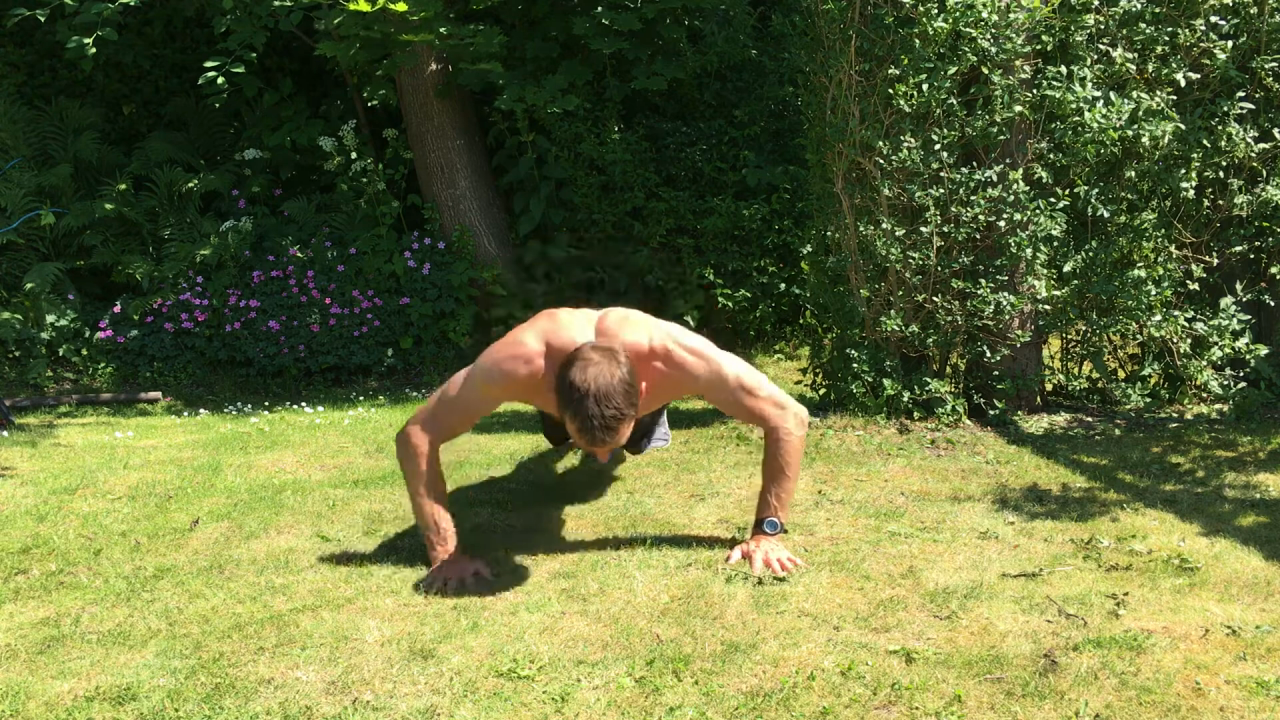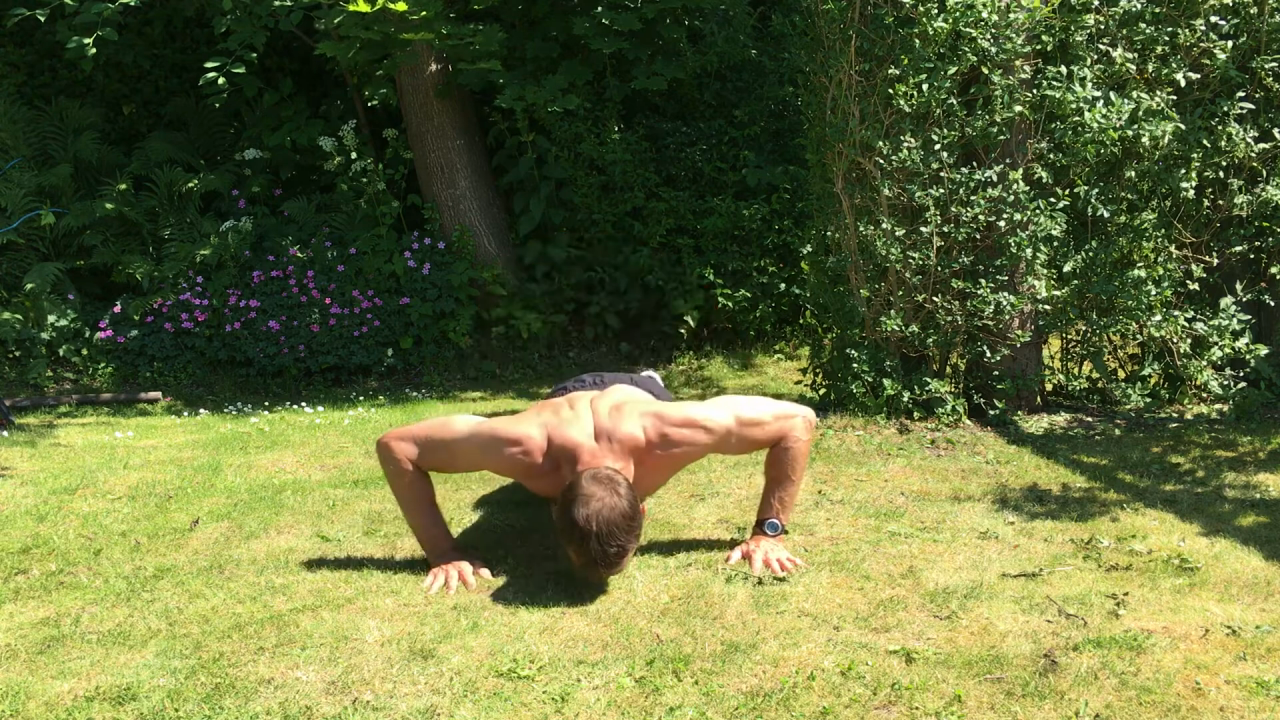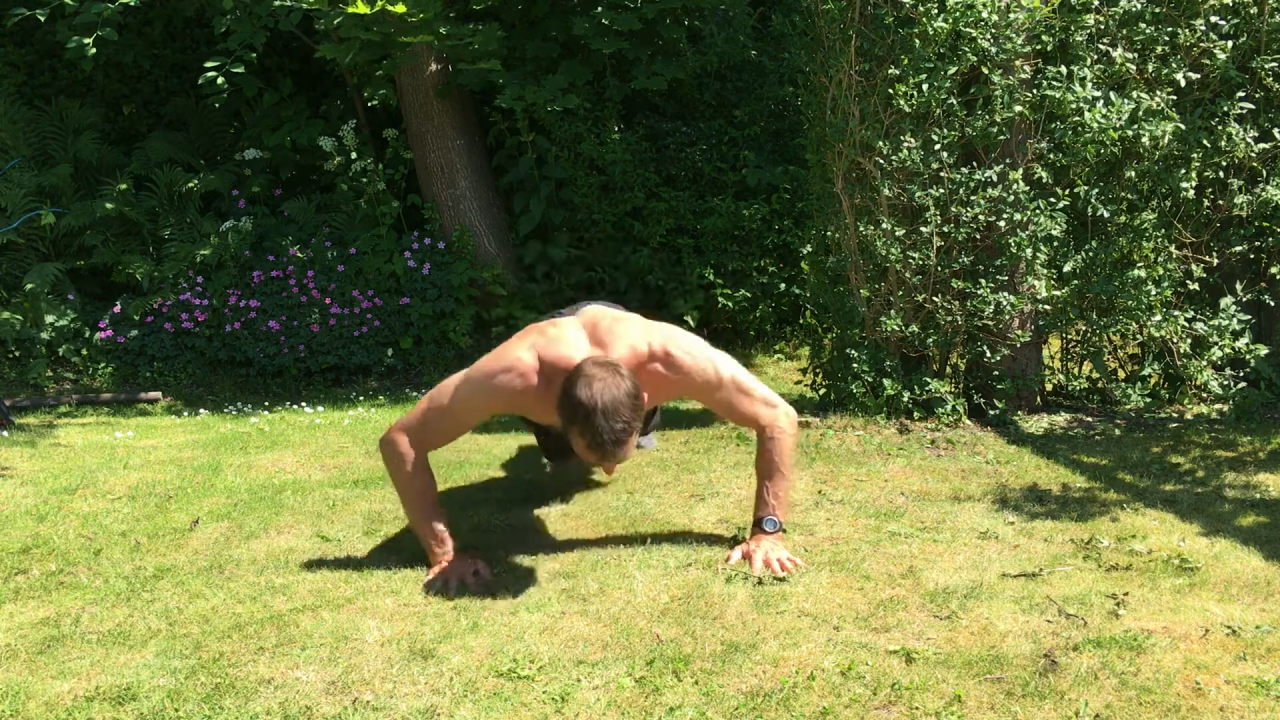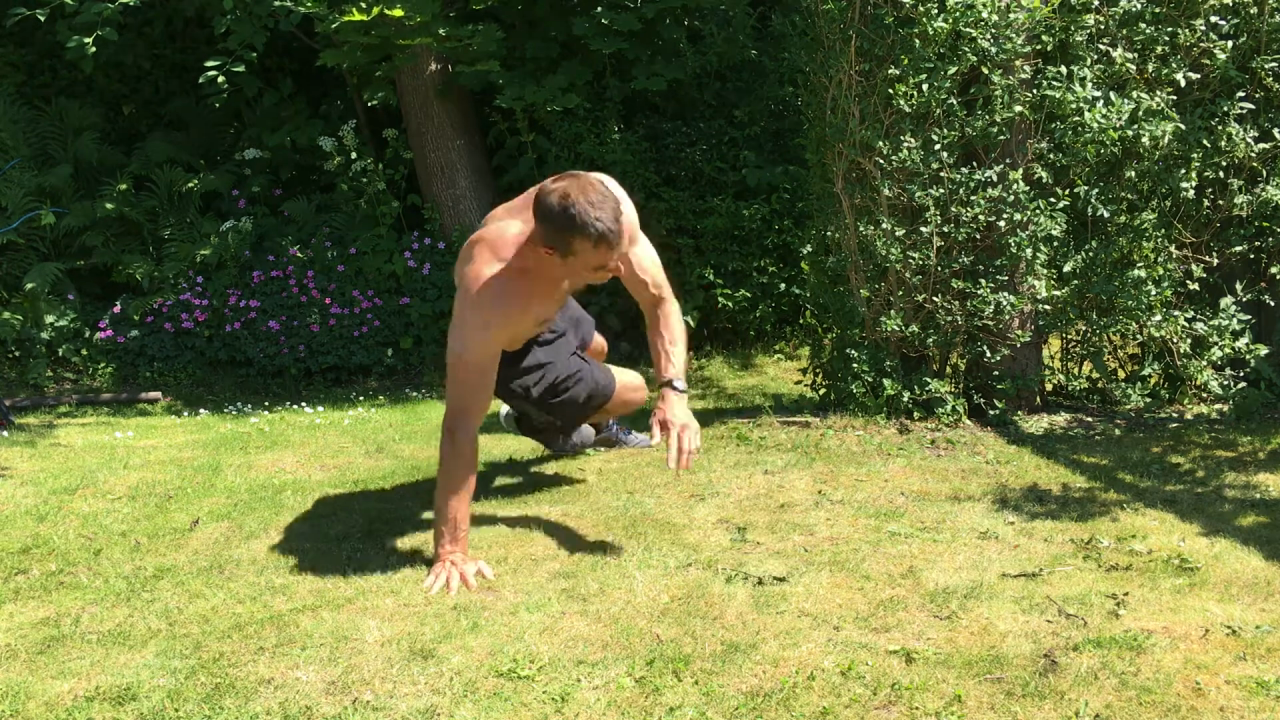
dt=0.4s
person 1, frame 1
left shoulder: (676, 358)
right shoulder: (519, 363)
left elbow: (790, 418)
right elbow: (415, 437)
left wrist: (767, 531)
right wrist: (444, 552)
right hip: (558, 381)
left knee: (641, 439)
left ankle: (652, 417)
person 1, frame 2
left shoulder: (669, 436)
right shoulder: (525, 449)
left elbow: (800, 422)
right elbow: (393, 446)
left wrist: (769, 532)
right wrist: (442, 554)
left hip: (636, 394)
right hip: (571, 398)
left ankle: (648, 384)
person 1, frame 3
left shoulder: (673, 361)
right shoulder: (514, 377)
left elbow: (779, 419)
right elbow: (398, 440)
left wrist: (768, 529)
right wrist: (443, 552)
person 1, frame 4
left shoulder: (607, 200)
right shoulder: (487, 291)
left elbow: (656, 293)
right elbow: (463, 420)
left wrist: (674, 388)
right wrist: (452, 548)
left hip: (551, 313)
right hip: (508, 354)
left knee: (594, 350)
right knee: (630, 391)
left ankle: (600, 428)
right ankle: (534, 419)
